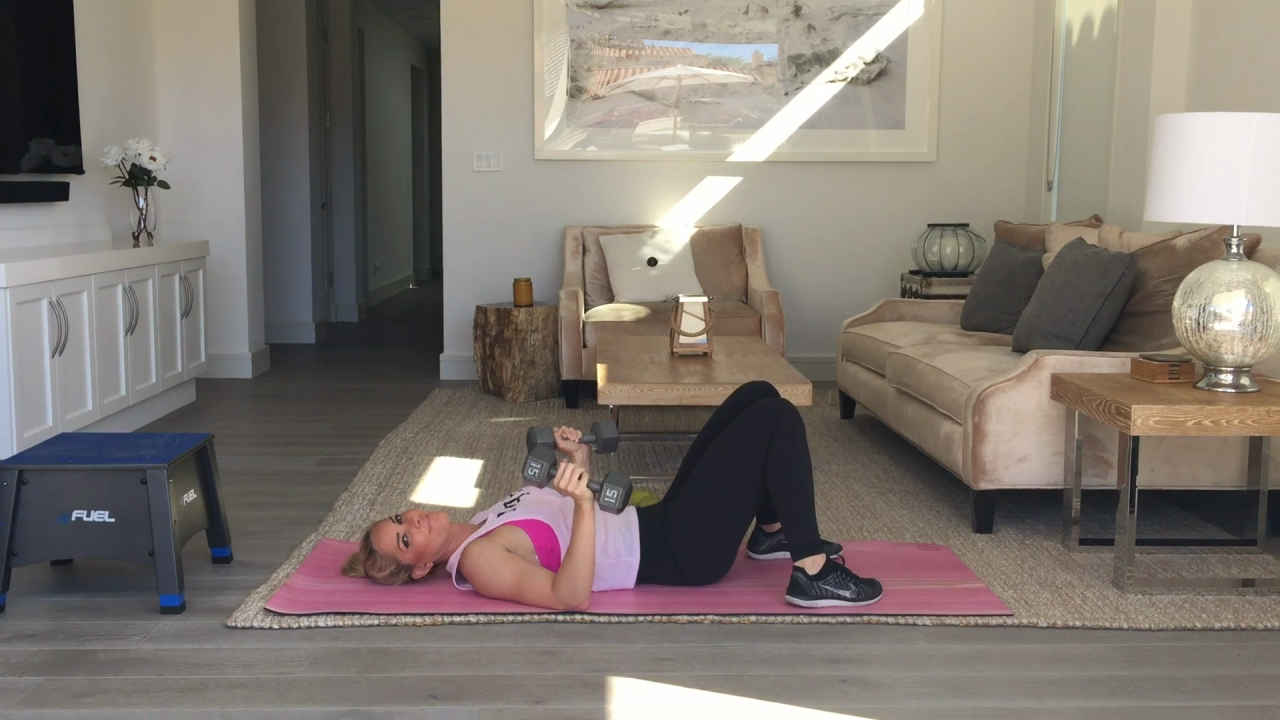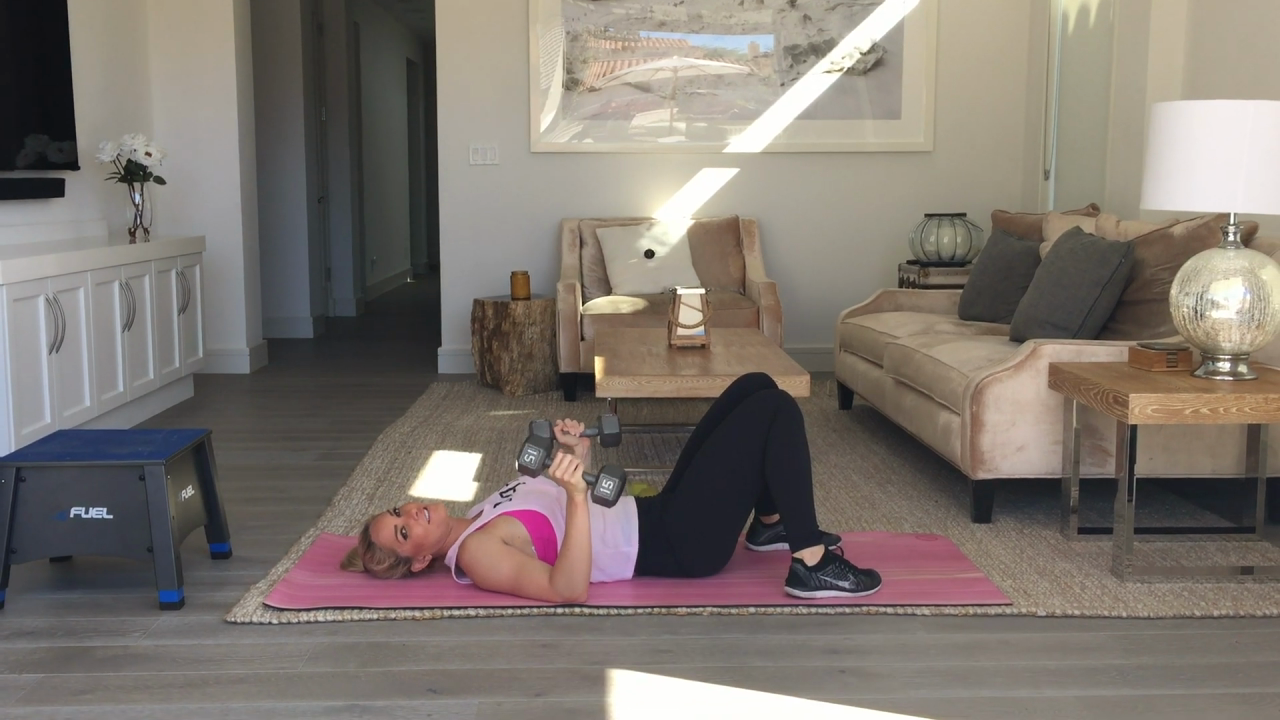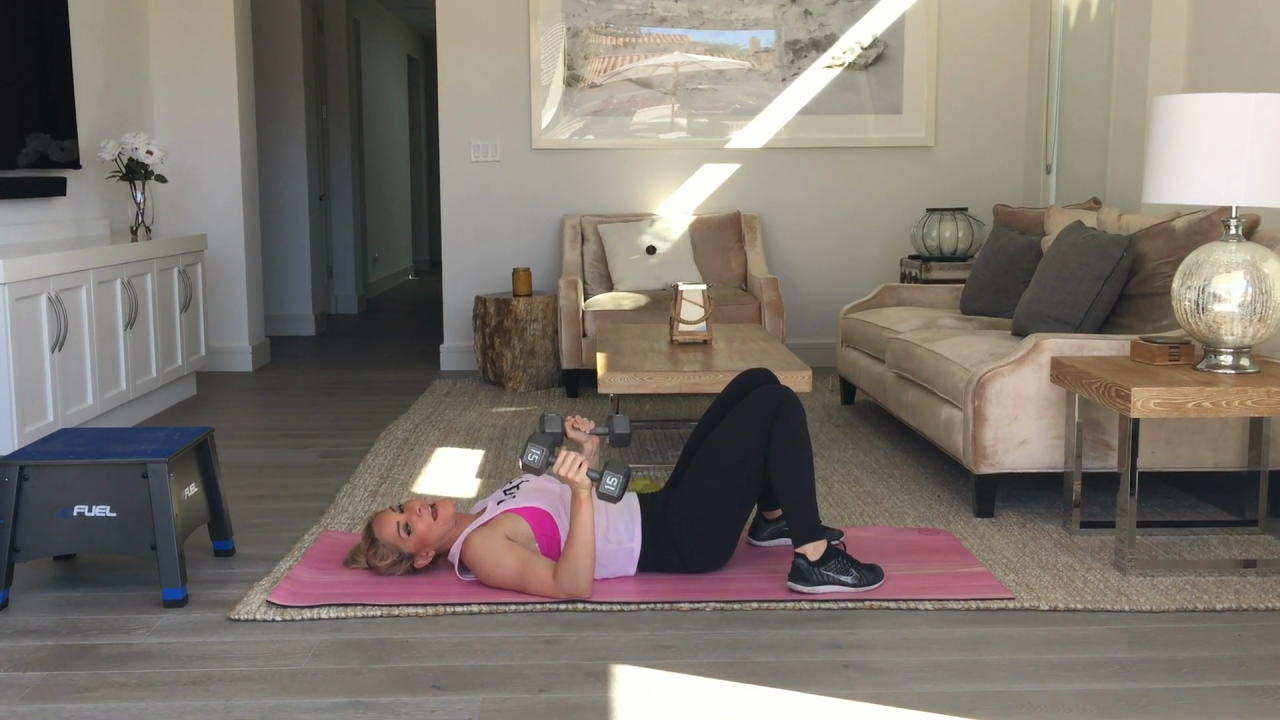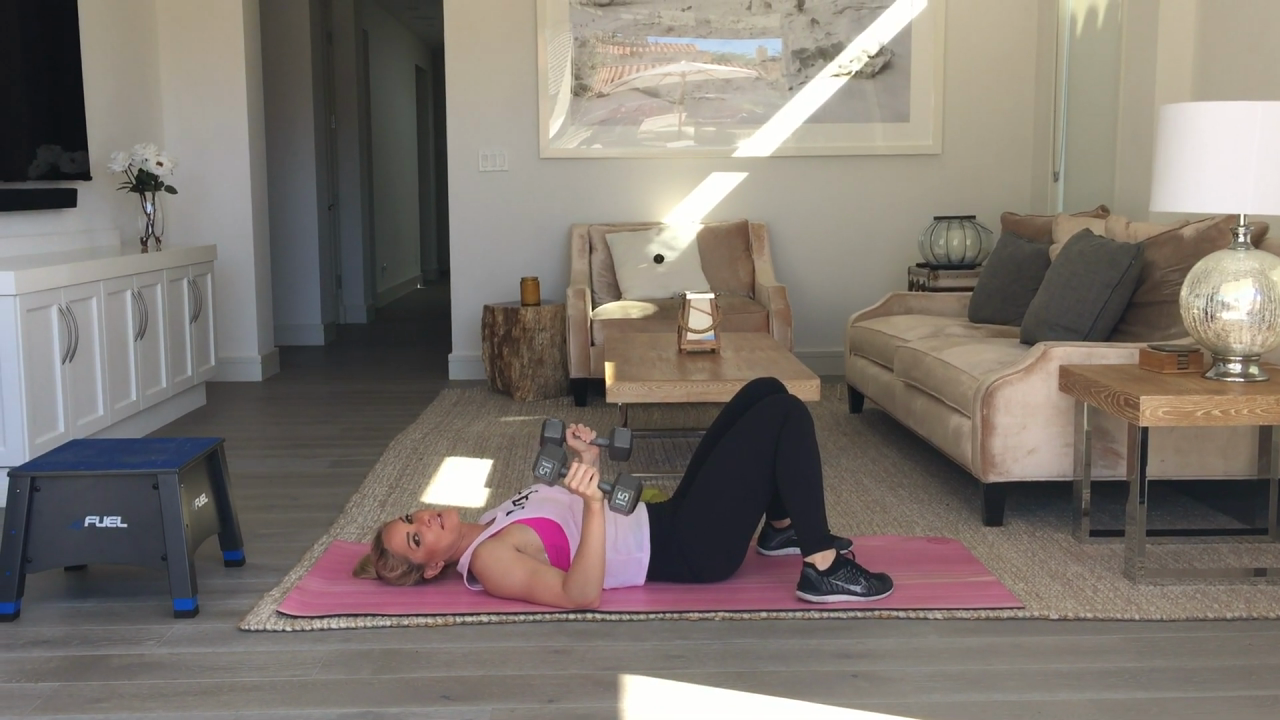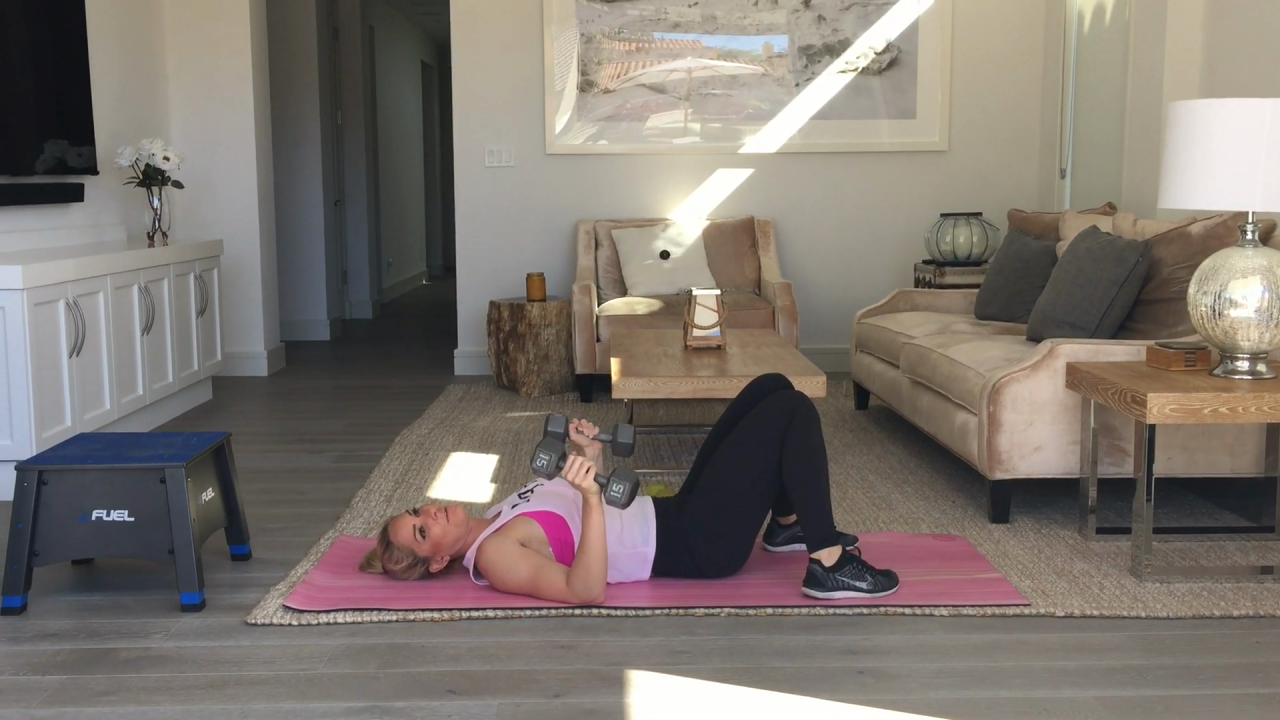
dt=1s
person 1, frame 1
left shoulder: (481, 526)
right shoulder: (476, 562)
right elbow: (571, 597)
left wrist: (578, 461)
right wrist: (583, 503)
left hip: (655, 522)
right hip: (680, 554)
left knee: (756, 394)
right knee: (776, 418)
left ankle: (772, 532)
right ankle: (812, 574)
person 1, frame 2
left shoulder: (479, 520)
right shoulder: (474, 555)
right elbow: (570, 589)
left wrist: (576, 454)
right wrist: (575, 495)
left hip: (655, 512)
right hip: (679, 545)
left knee: (756, 385)
right knee: (775, 409)
left ankle: (771, 524)
right ankle: (811, 565)
person 1, frame 3
left shoulder: (481, 515)
right shoulder: (477, 551)
right elbow: (574, 585)
left wrist: (588, 453)
right wrist: (581, 491)
left hip: (658, 508)
right hip: (682, 540)
left knee: (758, 380)
right knee: (777, 404)
left ankle: (773, 519)
right ankle: (813, 560)
person 1, frame 4
left shoulder: (491, 524)
right shoulder: (487, 562)
right elbow: (583, 595)
left wrist: (587, 462)
right wrist: (594, 502)
left hip: (667, 518)
right hip: (690, 550)
left knee: (766, 390)
right knee: (786, 414)
left ankle: (782, 529)
right ankle: (823, 569)
person 1, frame 5
left shoulder: (494, 521)
right shoulder: (492, 557)
right elbow: (587, 591)
left wrist: (589, 458)
right wrist: (590, 496)
left hip: (672, 513)
right hip: (697, 546)
left knee: (772, 386)
right knee: (793, 410)
left ankle: (788, 526)
right ankle: (829, 566)
